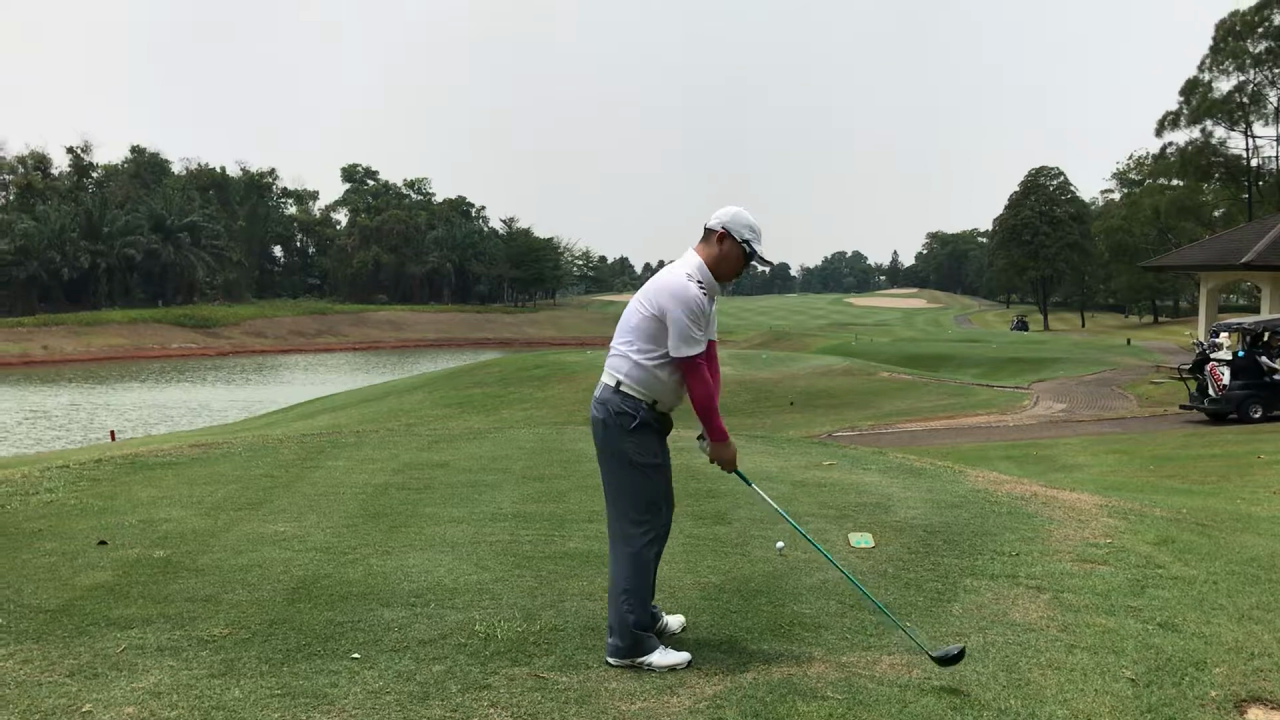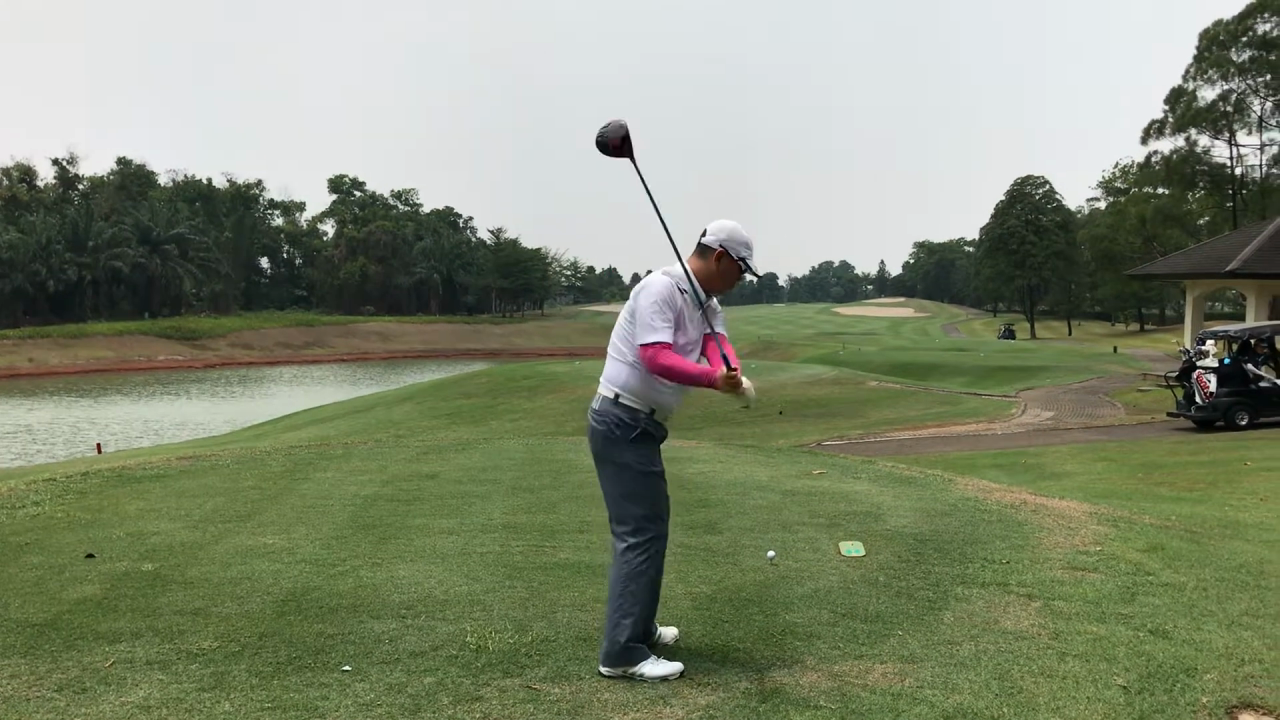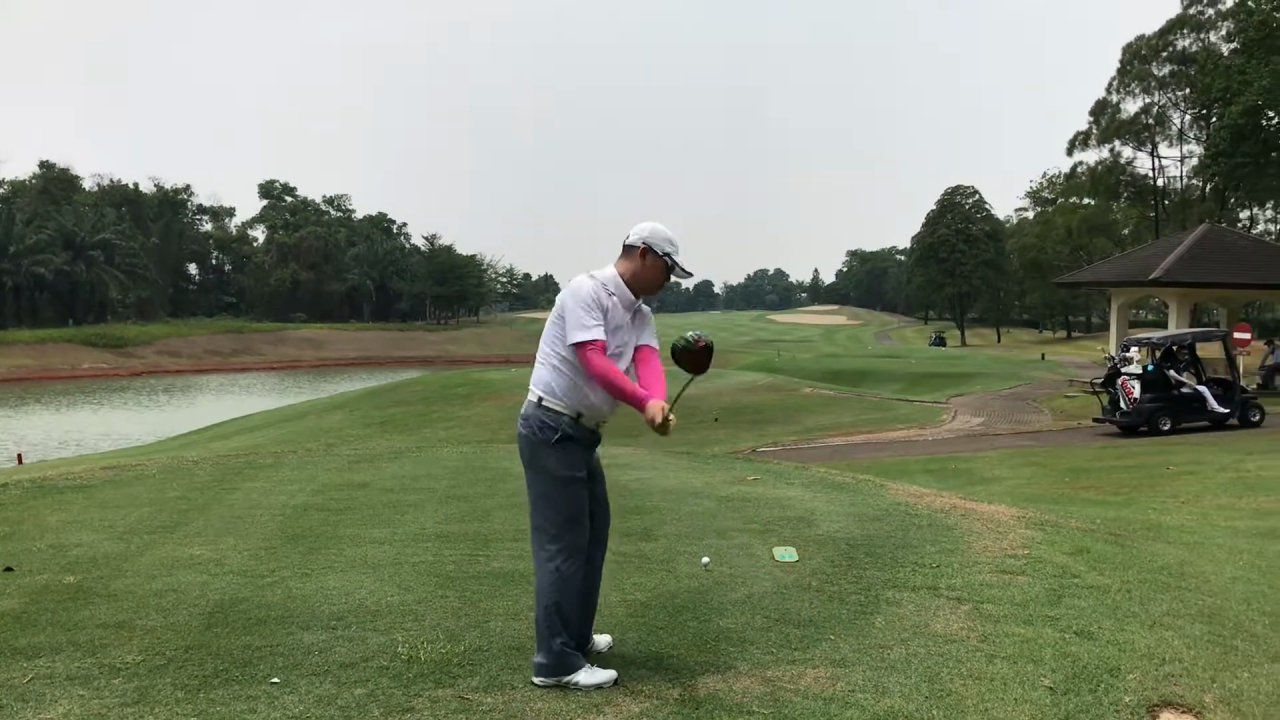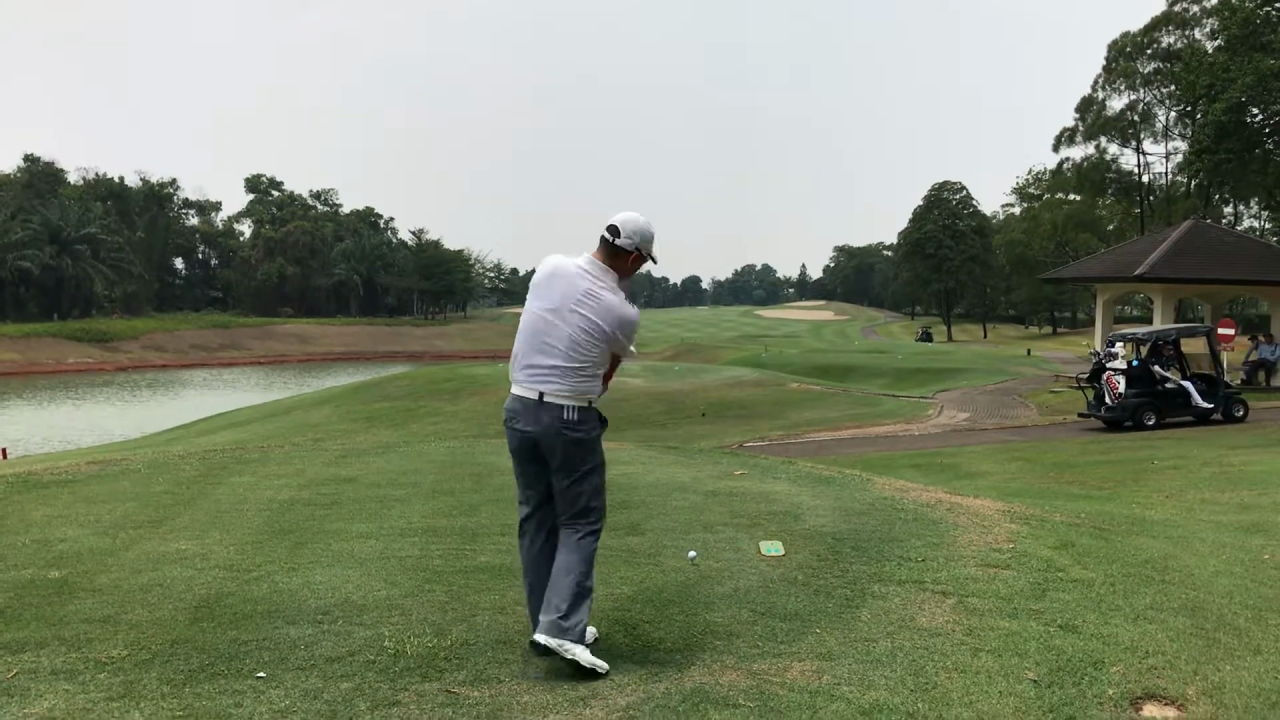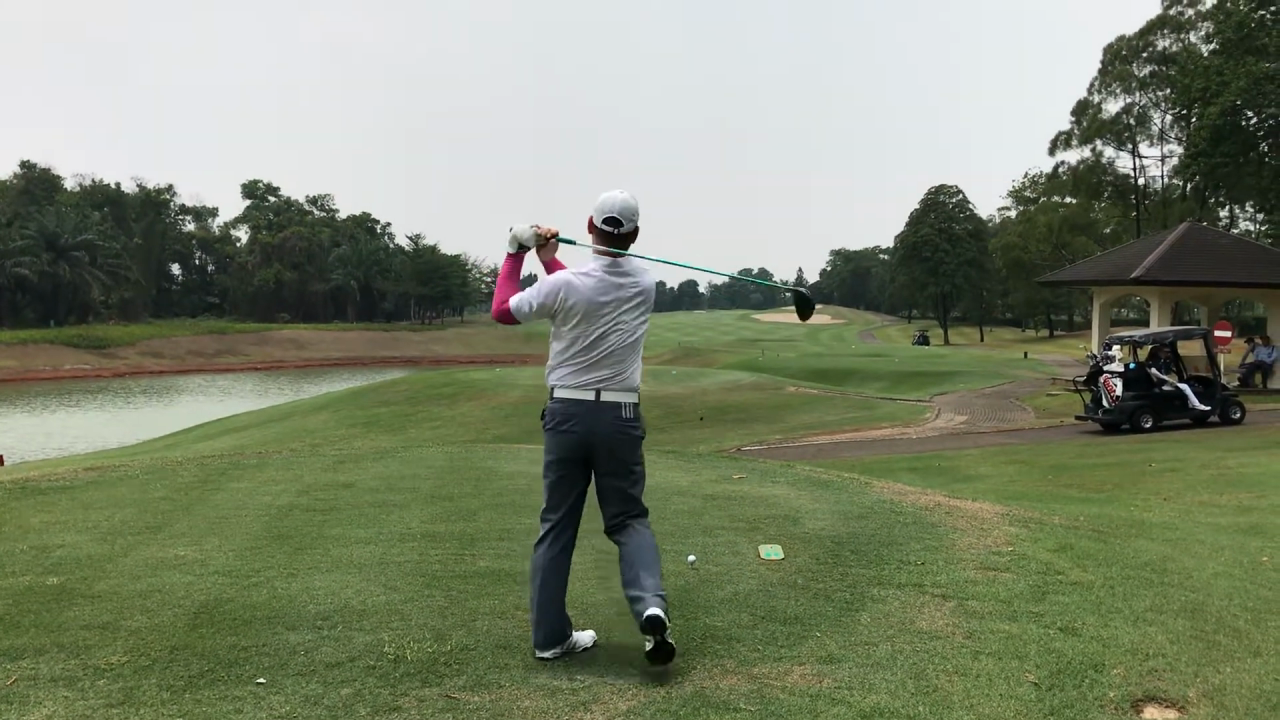
dt=1s
person 1, frame 1
left shoulder: (705, 291)
right shoulder: (682, 287)
left elbow: (707, 362)
right elbow: (693, 374)
left wrist: (715, 431)
right wrist: (720, 439)
left hip: (644, 414)
right hip: (626, 413)
left knee: (653, 517)
right knee: (638, 525)
left ankle: (639, 614)
right ankle: (628, 643)
person 1, frame 2
left shoulder: (708, 303)
right shoulder: (663, 289)
left elbow: (717, 347)
right elbow: (657, 360)
left wrist: (732, 372)
right wrist: (712, 374)
left hip: (629, 421)
right hip: (623, 423)
left knee: (643, 528)
right knee: (639, 533)
left ankle: (636, 626)
right ankle: (621, 652)
person 1, frame 3
left shoulder: (641, 314)
right shoulder: (586, 289)
left elbow: (650, 361)
right elbow: (595, 362)
left wrist: (659, 402)
right wrist: (642, 404)
left hip: (579, 433)
right hip: (552, 429)
left knee: (590, 534)
right knee: (562, 543)
left ankle: (573, 635)
right ankle: (556, 662)
person 1, frame 4
left shoulder: (552, 268)
right shoulder: (624, 315)
left hip: (520, 410)
right hip: (570, 420)
left knee: (536, 520)
right knee: (580, 523)
left ankle: (549, 624)
right ankle: (559, 626)
person 1, frame 5
left shoulder: (565, 286)
right shoulder: (646, 284)
left elbow: (502, 312)
left wrist: (514, 254)
right wrist: (551, 261)
left hip: (566, 415)
right hip: (620, 417)
left knee: (556, 527)
right knee: (628, 521)
left ankle: (551, 636)
right ankle: (652, 610)
